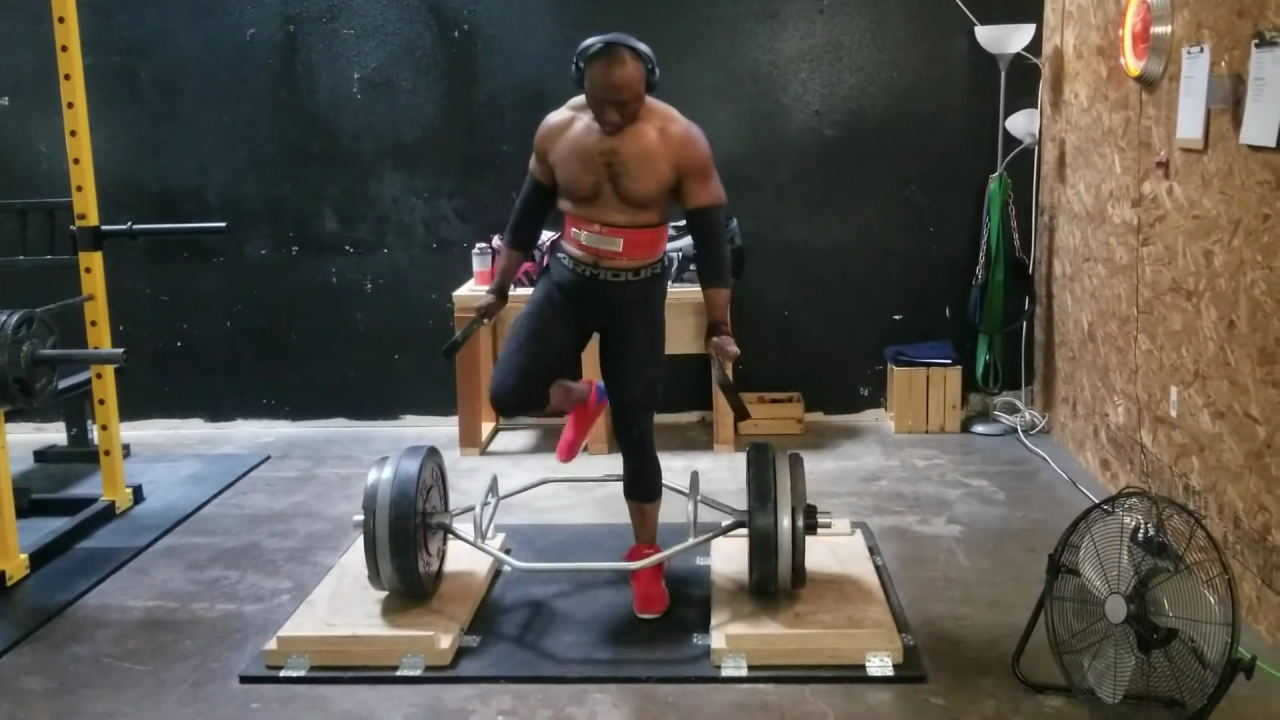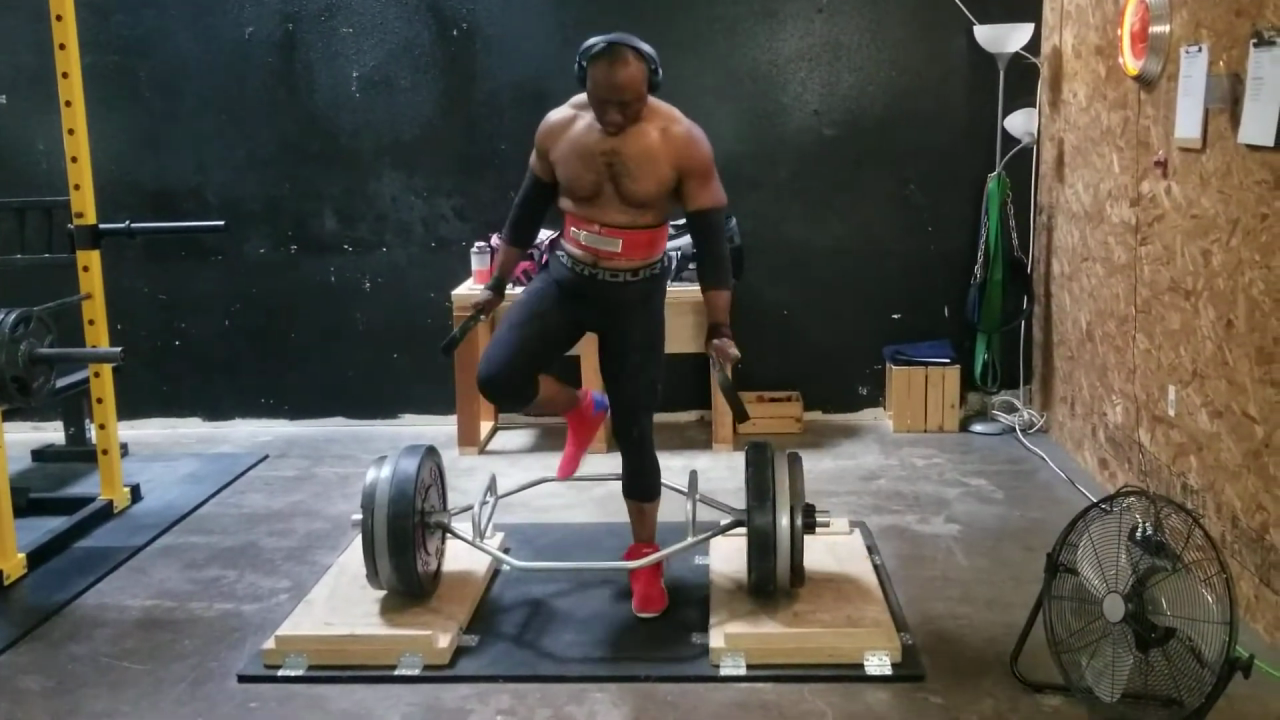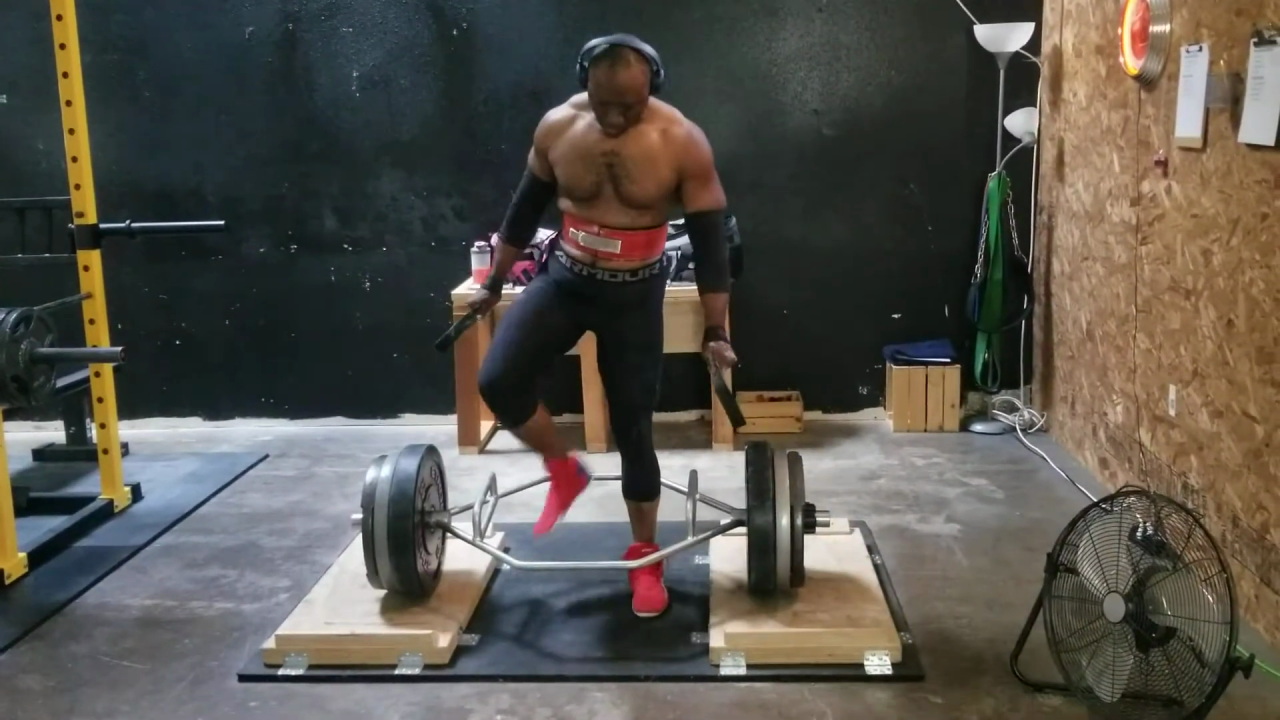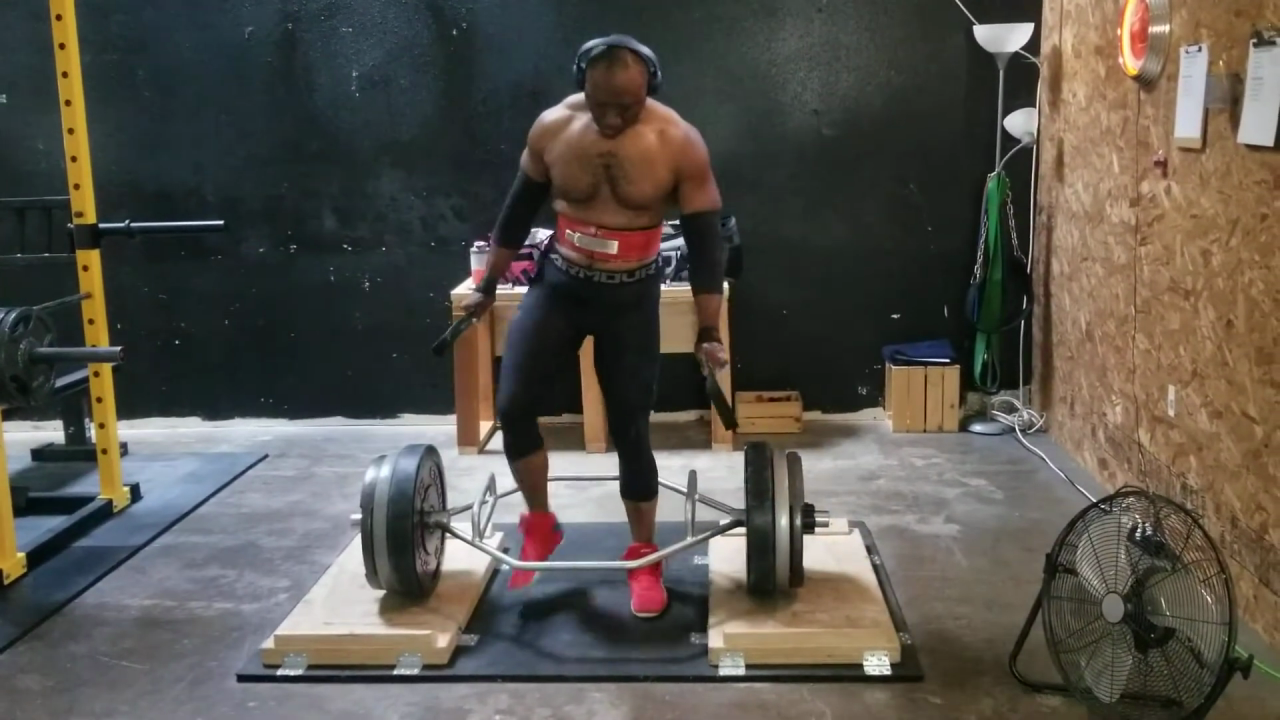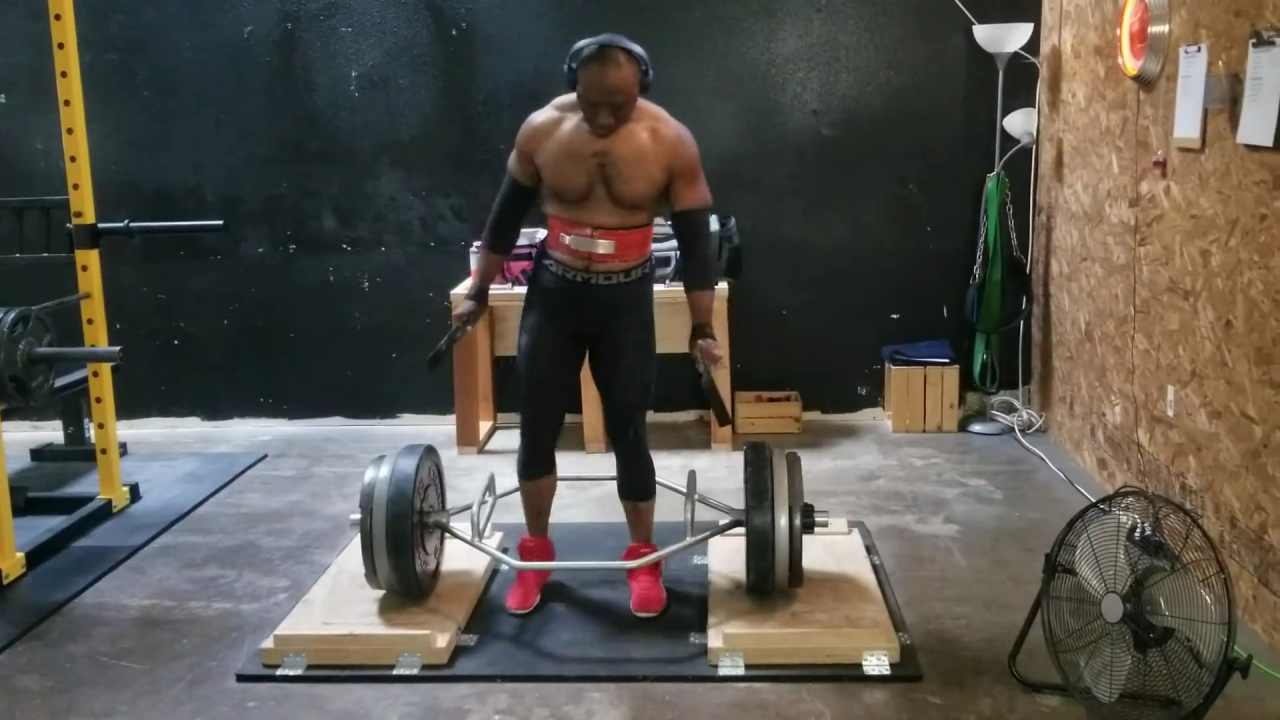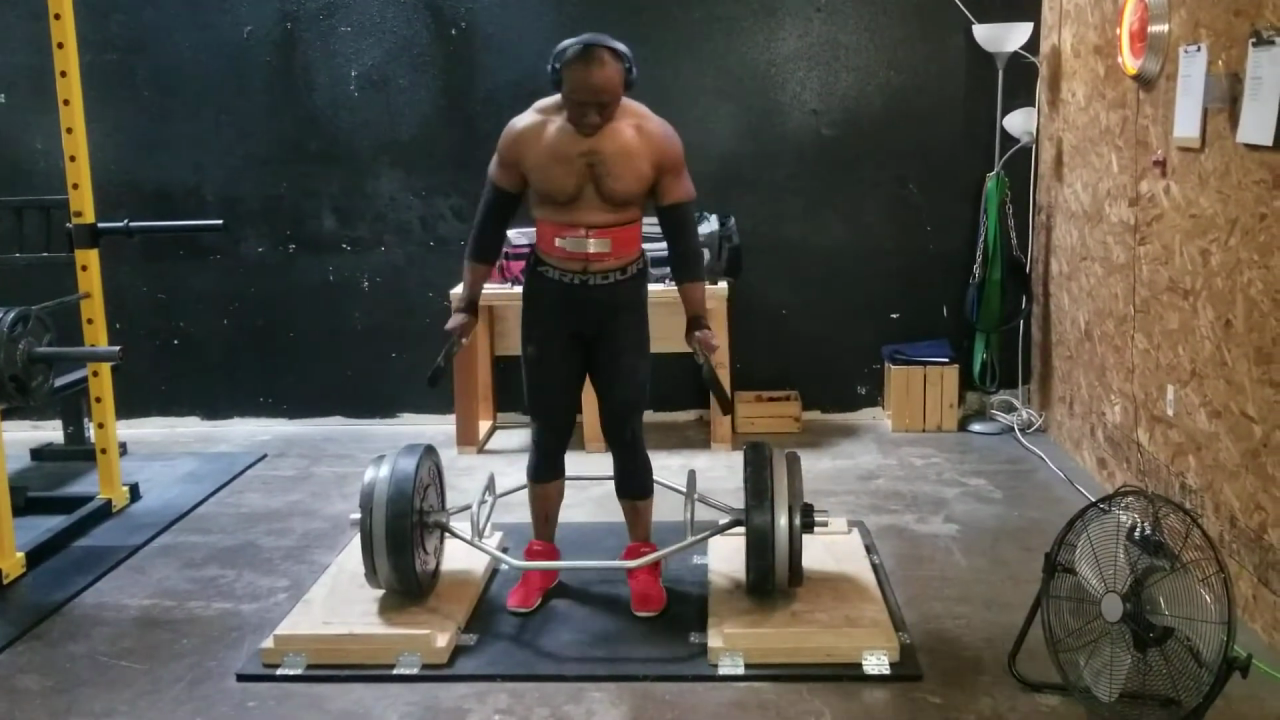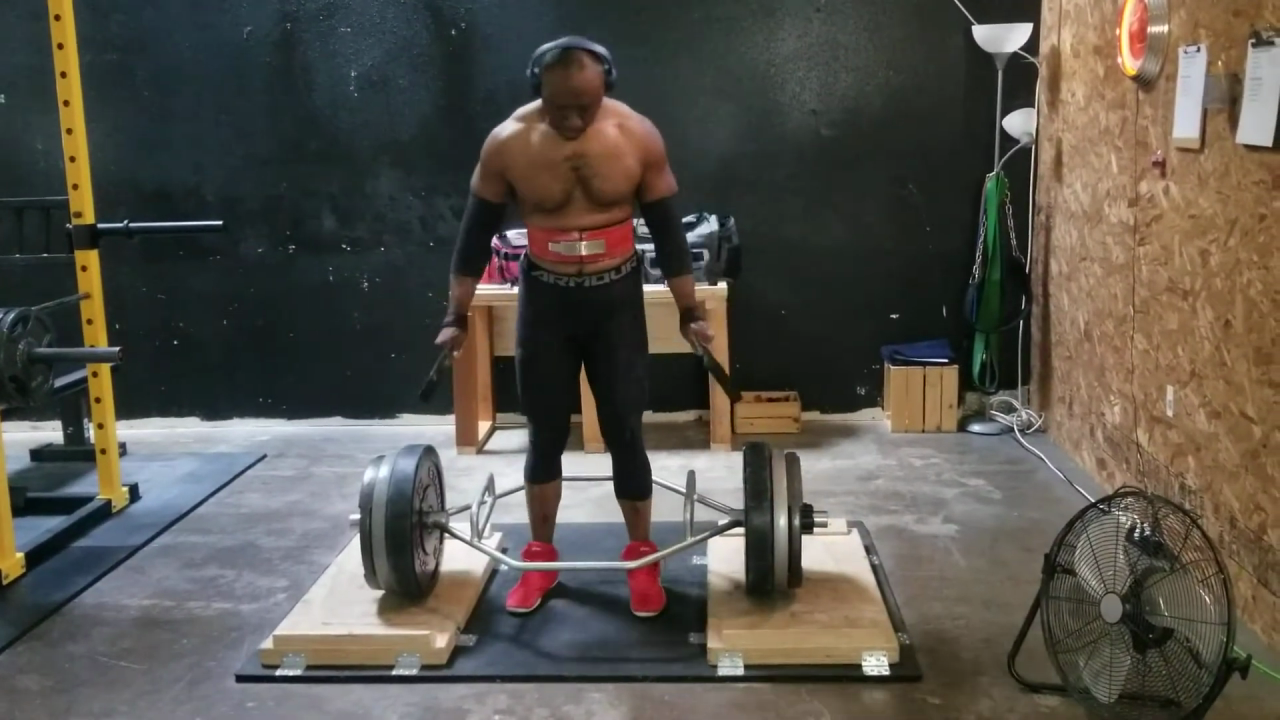
dt=0.1s
person 1, frame 1
left shoulder: (682, 141)
right shoulder: (556, 129)
left elbow: (710, 237)
right elbow: (528, 211)
left wrist: (718, 326)
right wrist: (499, 287)
left hip: (636, 293)
right hip: (565, 279)
left knee: (635, 431)
right knee: (507, 392)
left ankle: (646, 558)
right ankle: (583, 398)
person 1, frame 2
left shoulder: (685, 142)
right shoulder: (558, 126)
left elbow: (711, 239)
right elbow: (529, 208)
left wrist: (718, 329)
right wrist: (497, 283)
left hip: (636, 293)
right hip: (564, 276)
left knee: (634, 431)
right knee: (495, 376)
left ankle: (645, 558)
right ankle: (579, 409)
person 1, frame 3
left shoulder: (685, 143)
right shoulder: (557, 126)
left elbow: (710, 241)
right elbow: (526, 206)
left wrist: (715, 331)
right wrist: (493, 282)
left hip: (635, 294)
right hip: (563, 277)
left knee: (633, 431)
right knee: (497, 382)
left ankle: (645, 558)
right ankle: (564, 472)
person 1, frame 4
left shoulder: (681, 144)
right shoulder: (552, 127)
left elbow: (705, 241)
right elbow: (519, 208)
left wrist: (708, 331)
right wrist: (486, 285)
left hip: (631, 296)
right hip: (558, 284)
left knee: (630, 431)
right knee: (512, 407)
left ankle: (644, 558)
right ankle: (538, 524)
person 1, frame 5
left shoulder: (672, 142)
right shoulder: (541, 129)
left elbow: (695, 239)
right elbow: (508, 213)
left wrist: (702, 328)
right wrist: (478, 292)
left hip: (626, 297)
right hip: (552, 289)
left knee: (627, 432)
right knee: (538, 430)
left ankle: (643, 558)
right ankle: (536, 552)
person 1, frame 6
left shoulder: (655, 137)
right shoulder: (523, 133)
left elbow: (682, 233)
right elbow: (491, 221)
left wrist: (696, 320)
right wrist: (468, 304)
left hip: (621, 298)
right hip: (549, 295)
left knee: (625, 432)
right knee: (549, 433)
left ankle: (642, 557)
right ankle: (542, 556)
person 1, frame 7
left shoulder: (638, 135)
right shoulder: (507, 142)
left elbow: (667, 229)
right elbow: (476, 232)
left wrist: (689, 312)
right wrist: (457, 316)
left hip: (616, 298)
right hip: (544, 299)
left knee: (624, 432)
right knee: (546, 434)
left ankle: (642, 557)
right ankle: (540, 556)
